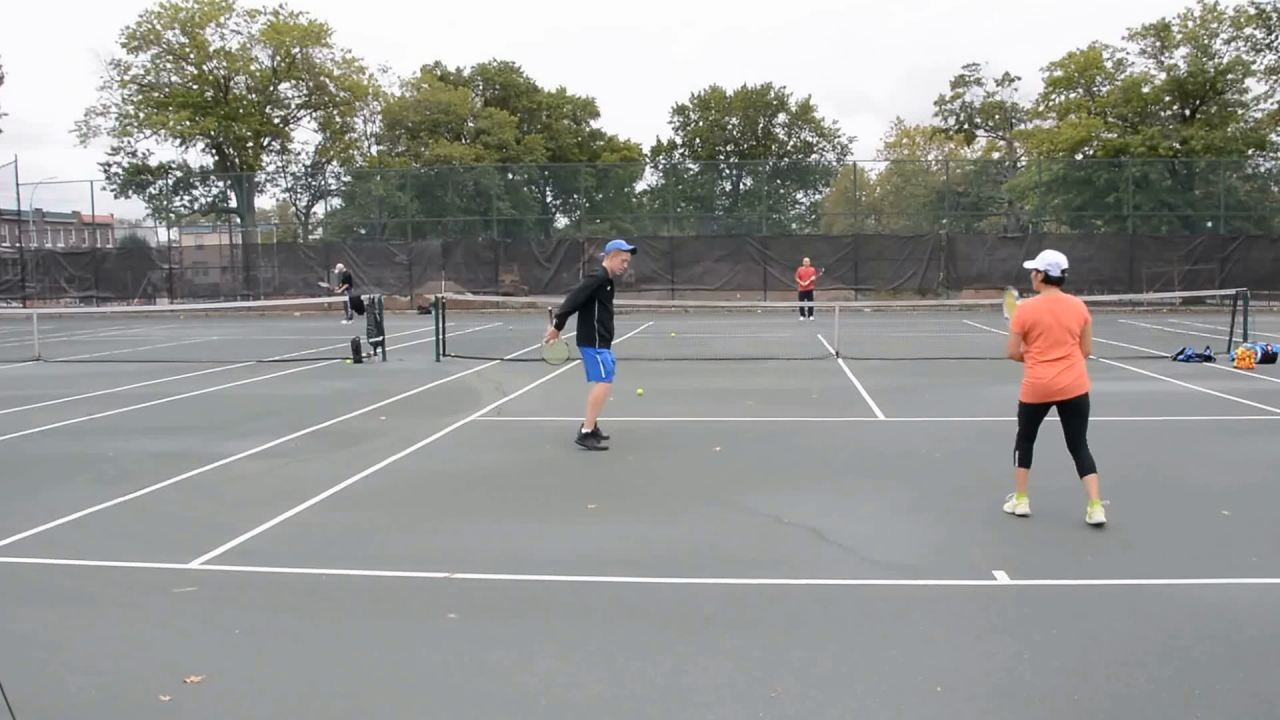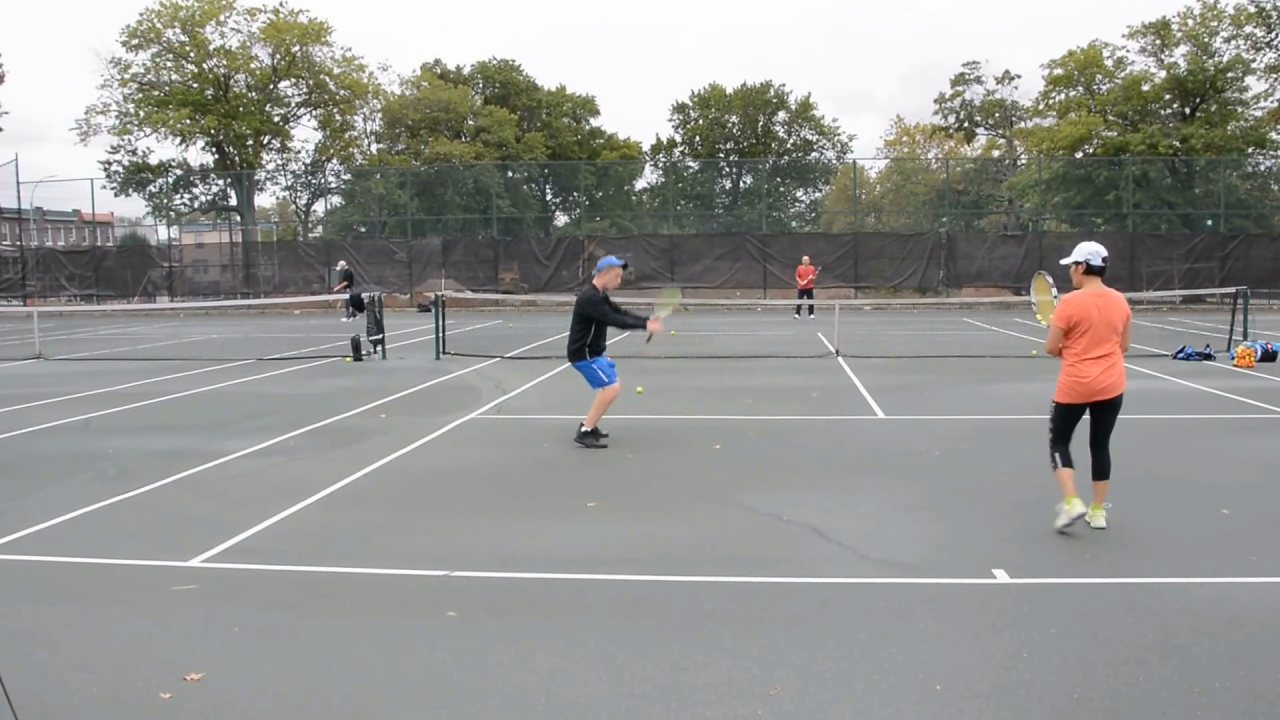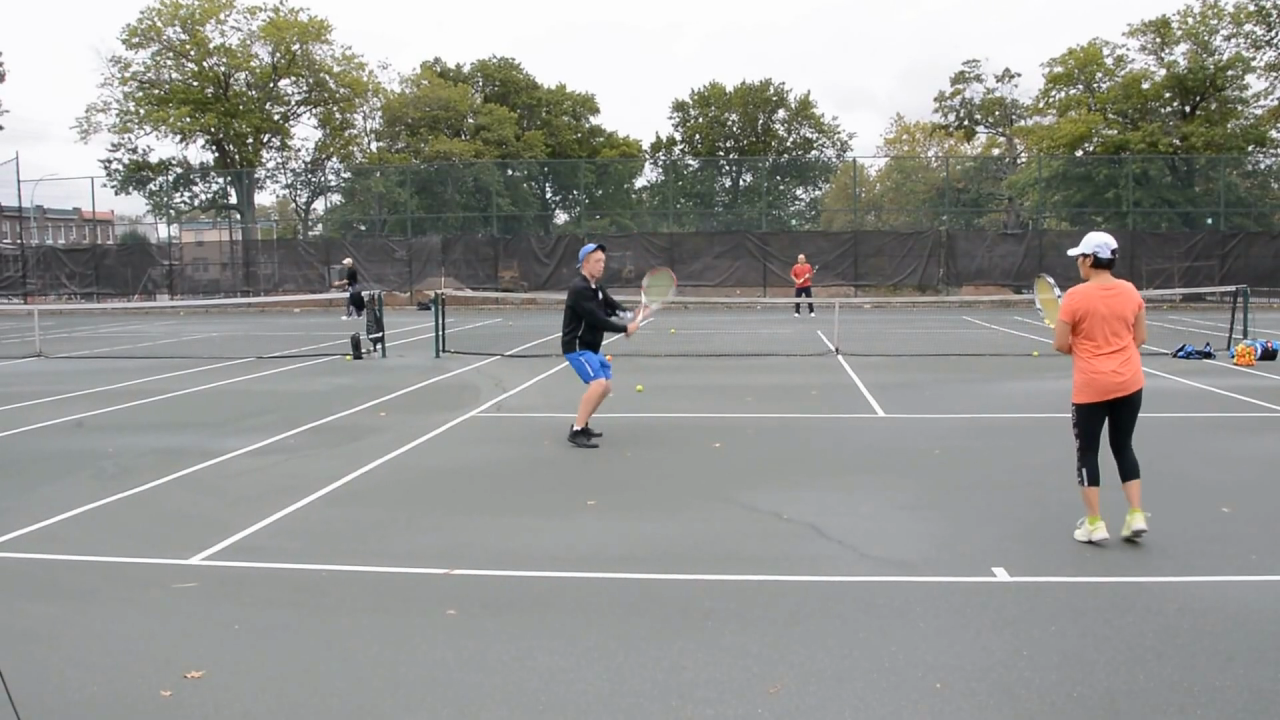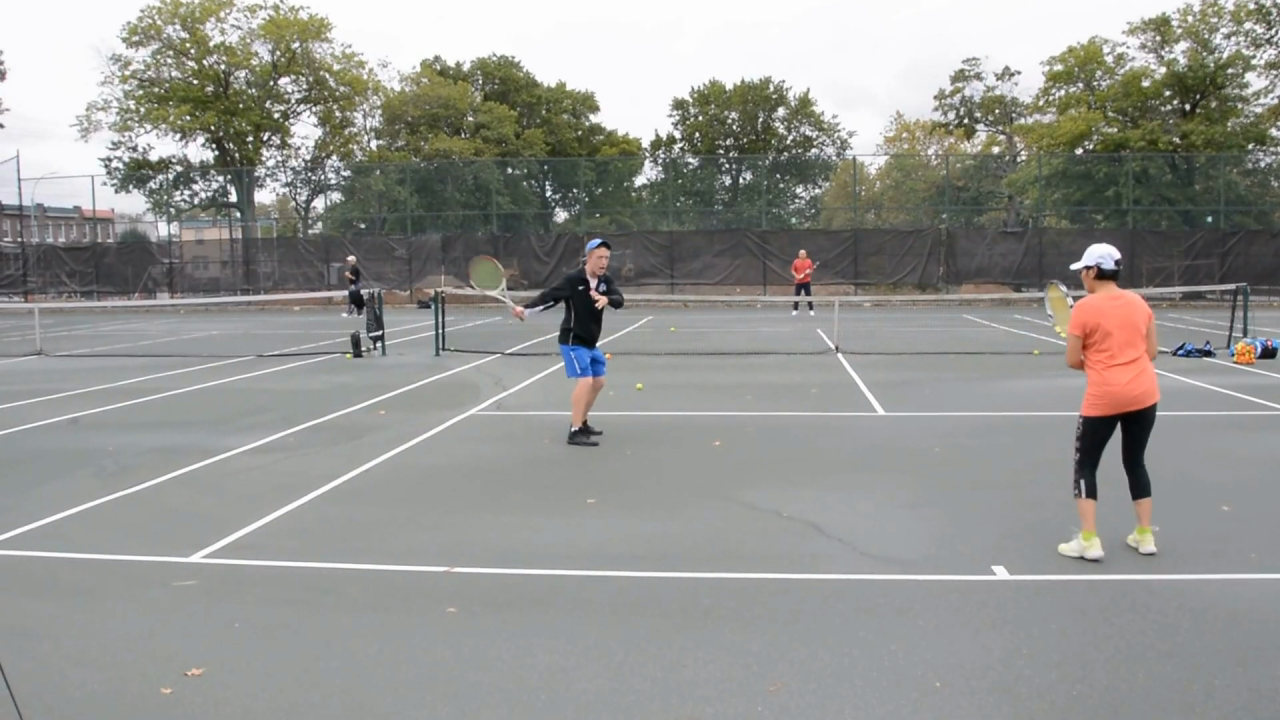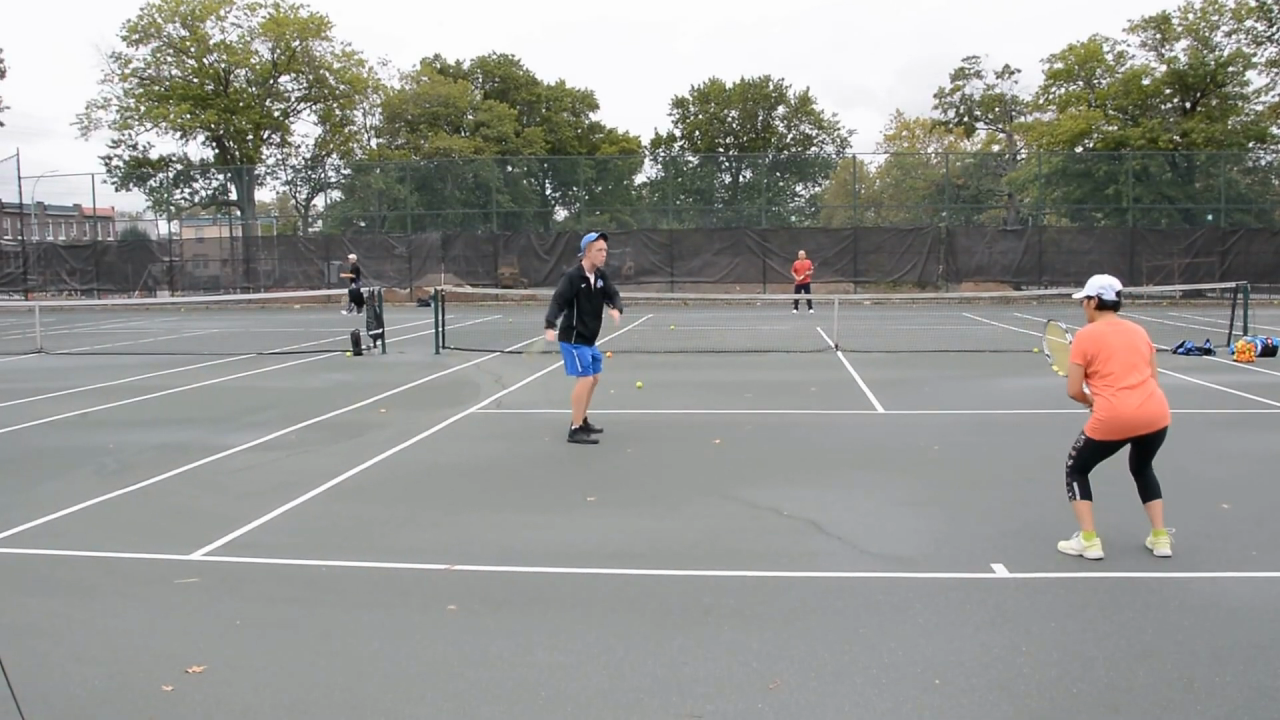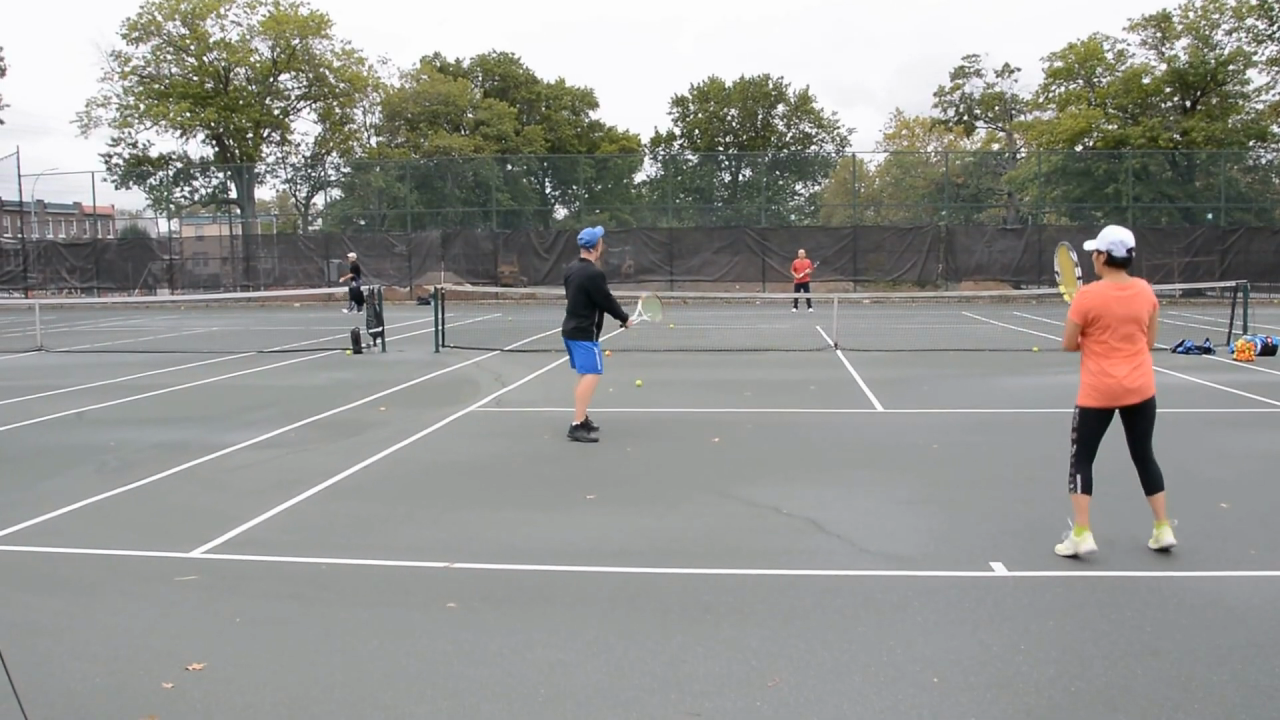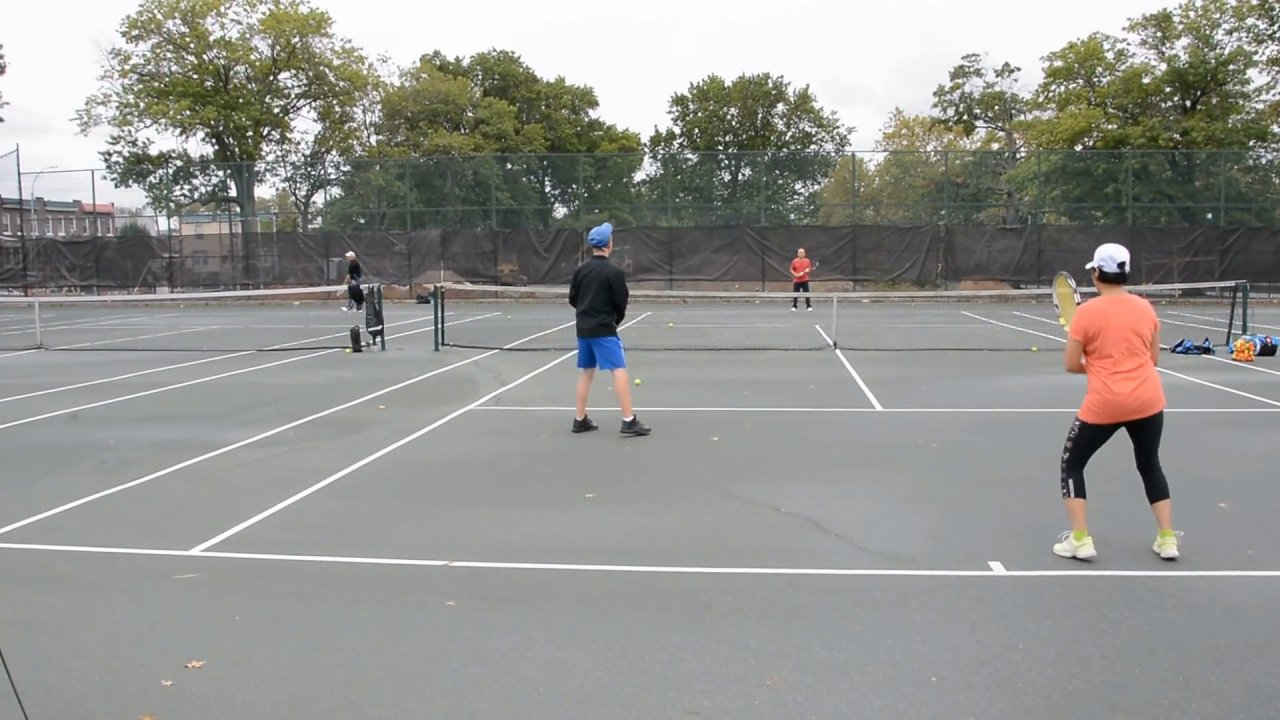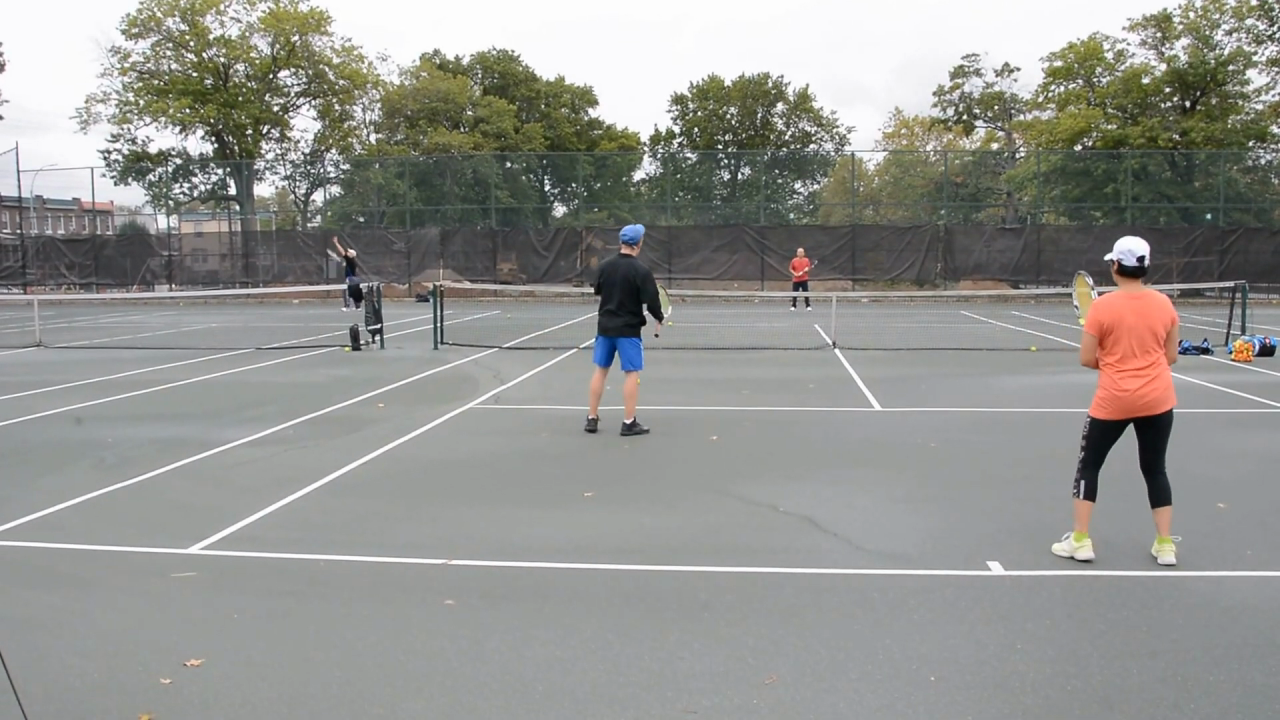
dt=0.5s
person 1, frame 1
left shoulder: (1026, 308)
right shoulder: (1078, 306)
left elbow: (1013, 352)
right elbow: (1086, 350)
left hip: (1037, 387)
right hip: (1075, 386)
left knee: (1025, 438)
right knee: (1079, 446)
left ankle: (1020, 499)
right ankle: (1096, 507)
person 1, frame 2
left shoulder: (1070, 303)
right shoulder: (1120, 302)
left elbow: (1052, 347)
right elbow: (1124, 346)
left hip: (1074, 388)
right hip: (1112, 386)
left knee: (1059, 442)
right knee: (1100, 446)
left ankle: (1071, 502)
right ankle: (1098, 511)
person 1, frame 3
left shoulder: (1075, 296)
right shoulder: (1131, 292)
left elbow: (1060, 344)
right elbow: (1140, 338)
left hip: (1092, 387)
right hip: (1129, 383)
left knee: (1087, 452)
right knee: (1123, 447)
left ankle: (1094, 524)
right ankle: (1136, 516)
person 1, frame 4
left shoulder: (1084, 308)
right shoulder: (1139, 303)
left elbow: (1072, 360)
right elbow: (1152, 352)
left hip: (1104, 399)
right hip: (1144, 394)
left knee: (1085, 465)
right knee: (1135, 462)
left ankle: (1089, 540)
right ankle: (1145, 535)
person 1, frame 5
left shoulder: (1085, 337)
right shoulder: (1139, 331)
left elbow: (1073, 390)
right elbow: (1152, 380)
left wrist: (1093, 401)
left hip: (1112, 420)
right hip: (1156, 415)
left knee: (1075, 469)
right knee: (1142, 469)
left ankle: (1089, 541)
right ankle: (1160, 538)
person 1, frame 6
left shoulder: (1087, 295)
right shoulder: (1145, 292)
left elbow: (1068, 344)
right elbow: (1150, 342)
left hip: (1099, 392)
right hip: (1140, 388)
left knee: (1081, 459)
right knee: (1144, 456)
left ankle: (1081, 535)
right ankle: (1163, 529)
person 1, frame 7
left shoulder: (1086, 312)
right shoulder: (1146, 308)
left elbow: (1071, 364)
right elbow: (1154, 359)
left hip: (1103, 405)
right hip: (1147, 402)
left knee: (1071, 464)
right knee: (1150, 466)
left ankle: (1080, 539)
right ankle: (1168, 540)
person 1, frame 8
left shoulder: (1102, 306)
right shoulder: (1164, 305)
left elbow: (1087, 359)
right elbow: (1171, 356)
left hip: (1113, 403)
right hip: (1158, 401)
left knee: (1088, 466)
right knee: (1155, 469)
left ankle: (1080, 541)
right ankle: (1165, 544)
person 2, frame 1
left shoulder: (606, 279)
right shoulder: (597, 277)
left elbow: (578, 302)
right elbow: (573, 298)
right wrist: (557, 326)
left hip: (600, 342)
right hip: (593, 342)
left knee: (602, 384)
right knee: (603, 384)
left ankle: (590, 427)
right ankle: (585, 434)
person 2, frame 2
left shoulder: (600, 295)
right shoulder: (589, 297)
left elbow: (619, 314)
right elbow: (615, 321)
left wrist: (648, 319)
right wrist: (645, 325)
left hip: (593, 352)
right hip: (584, 355)
left knee: (610, 387)
right knee: (611, 388)
left ankle: (589, 425)
right ankle: (585, 432)
person 2, frame 3
left shoulder: (596, 286)
right shoulder: (579, 289)
left elbow: (612, 307)
right elbow: (598, 319)
left wrist: (630, 317)
right wrist: (625, 329)
left hip: (590, 348)
right hip: (576, 347)
left knee: (605, 386)
right knee: (598, 383)
left ankle: (581, 425)
right ankle: (577, 432)
person 2, frame 4
left shoulder: (606, 280)
right shoulder: (572, 280)
left elbow: (619, 300)
right elbow: (547, 297)
left wrist: (607, 299)
right wrist: (524, 310)
left hip: (591, 343)
right hip: (573, 342)
left knee: (598, 382)
right knee: (585, 381)
left ankle: (582, 422)
right ankle: (575, 432)
person 2, frame 5
left shoulder: (600, 276)
right shoulder: (572, 277)
left elbow: (612, 296)
right elbow: (558, 302)
left wrist: (616, 309)
right wrist: (550, 326)
left hip: (590, 340)
right hip: (573, 339)
left knee: (594, 378)
right knee: (584, 379)
left ankle: (581, 420)
right ankle: (575, 430)
person 2, frame 6
left shoulder: (572, 269)
right shoulder: (594, 274)
right elbow: (606, 301)
right wrist: (624, 318)
left hip: (570, 330)
right hip: (584, 333)
left knee: (583, 374)
right knee: (590, 376)
left ankle: (581, 421)
right ankle: (576, 427)
person 2, frame 7
left shoulder: (581, 270)
right shoulder: (614, 272)
left elbow: (573, 299)
right elbow: (621, 302)
right wrist: (617, 319)
left hip: (583, 329)
right hip: (604, 330)
left knee: (587, 373)
right knee: (619, 371)
left ankle: (580, 420)
right ankle: (628, 421)
person 2, frame 8
left shoulder: (606, 266)
right shoulder: (642, 271)
left elbow: (598, 290)
right elbow: (651, 300)
right wrist: (659, 318)
left hip: (605, 326)
right hip: (628, 329)
left knee: (600, 371)
right knee: (631, 374)
left ankle: (592, 419)
right ankle: (629, 423)
